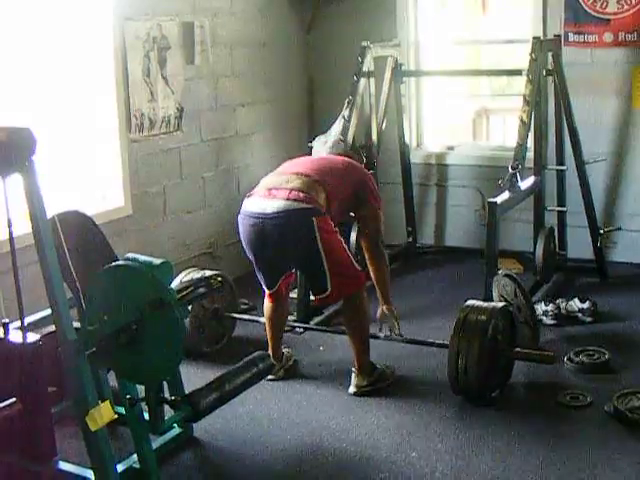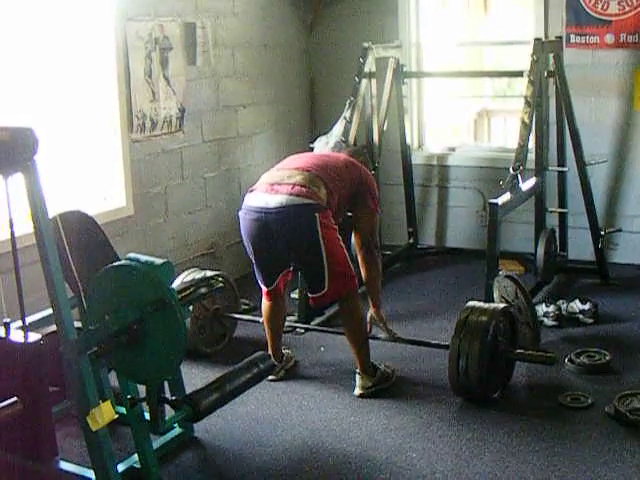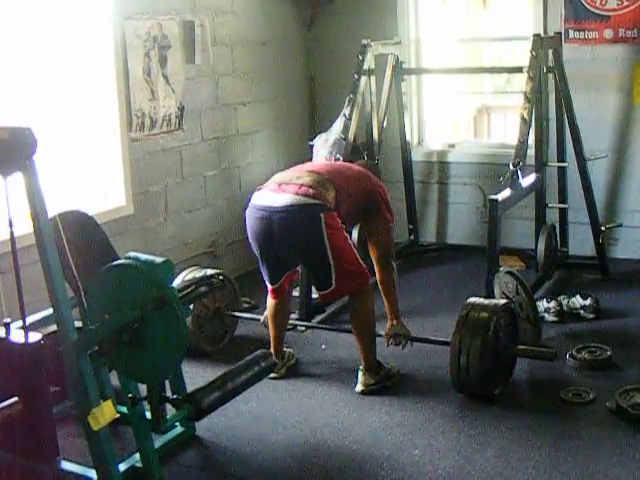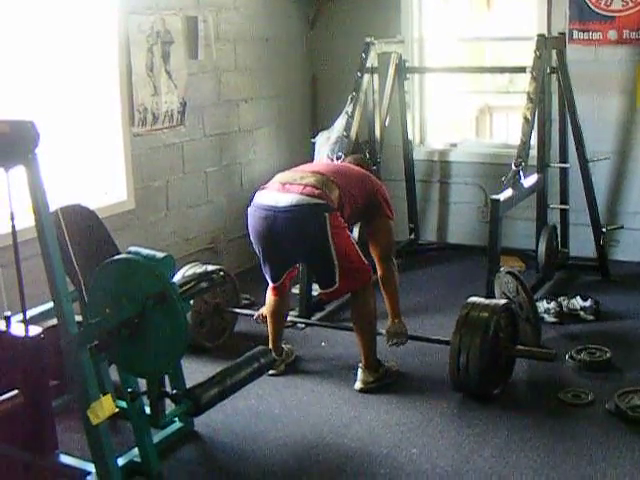
dt=0.7s
person 1, frame 1
left shoulder: (295, 164)
right shoulder: (360, 175)
right elbow: (373, 246)
right wrist: (385, 302)
left hip: (250, 215)
right hip: (298, 215)
left knee: (274, 288)
right knee: (352, 288)
left ankle: (276, 361)
right ankle: (364, 373)
person 1, frame 2
left shoulder: (296, 160)
right shoulder: (362, 175)
right elbow: (368, 247)
right wrist: (376, 308)
left hip: (251, 209)
right hip: (301, 211)
left knee: (271, 287)
right knee: (345, 292)
left ankle: (276, 361)
right ankle: (367, 375)
person 1, frame 3
left shoulder: (311, 169)
right shoulder: (373, 187)
right elbow: (383, 260)
left wrist: (274, 309)
right wrist: (394, 319)
left hip: (258, 209)
right hip: (305, 212)
left knee: (278, 285)
right knee: (358, 287)
left ankle: (277, 358)
right ankle: (370, 373)
person 1, frame 4
left shoulder: (310, 169)
right shoulder: (372, 186)
right elbow: (385, 259)
left wrist: (270, 304)
right wrist: (395, 318)
left hip: (260, 209)
right hip: (309, 212)
left knee: (278, 281)
right knee: (360, 284)
left ankle: (275, 355)
right ankle: (370, 370)
